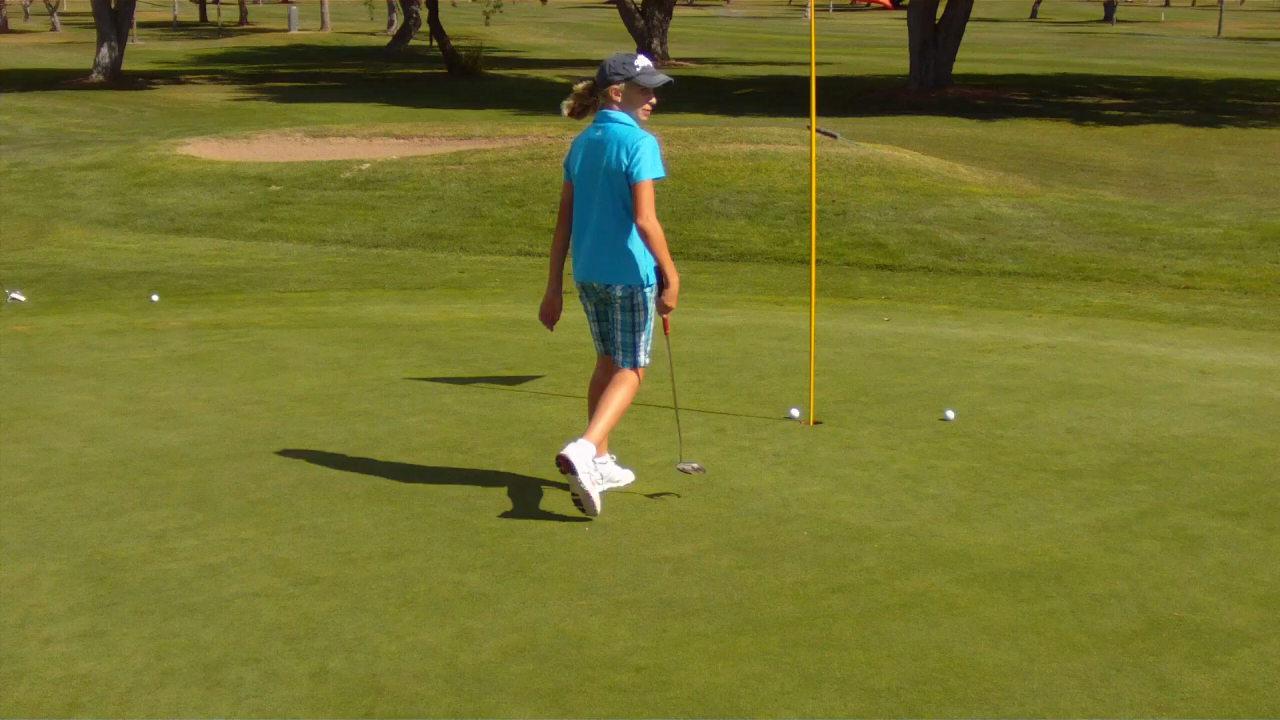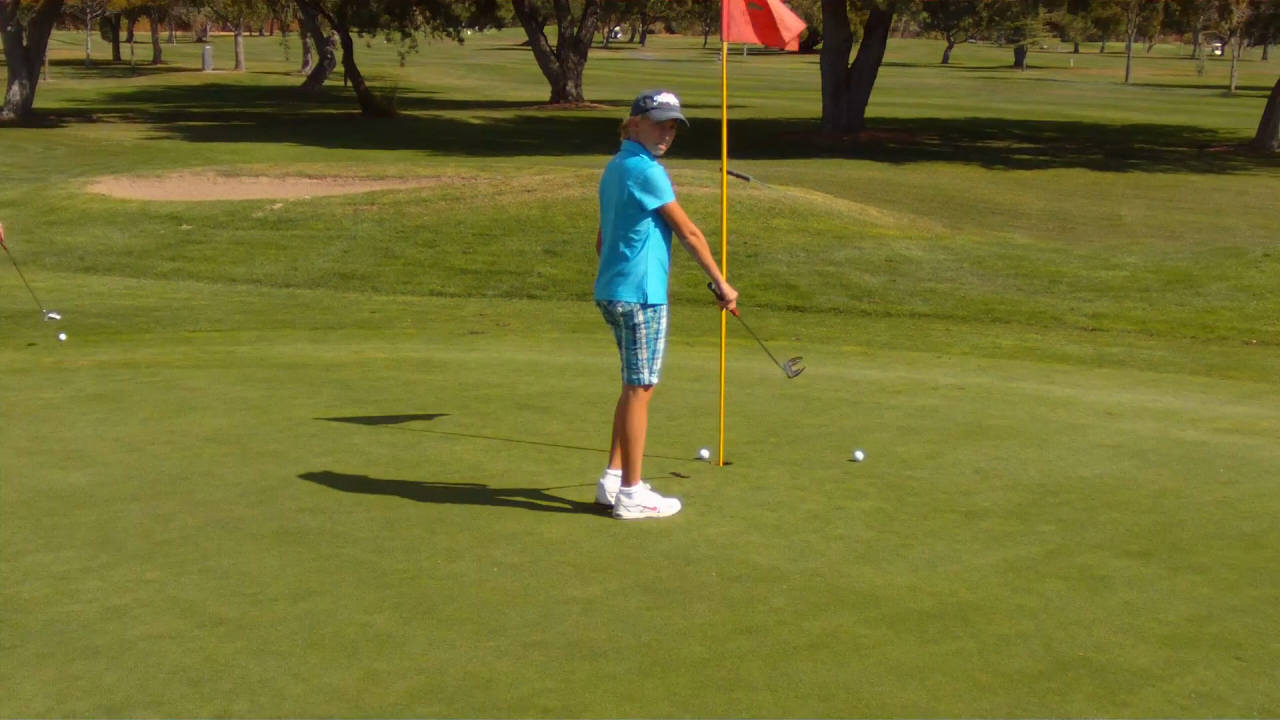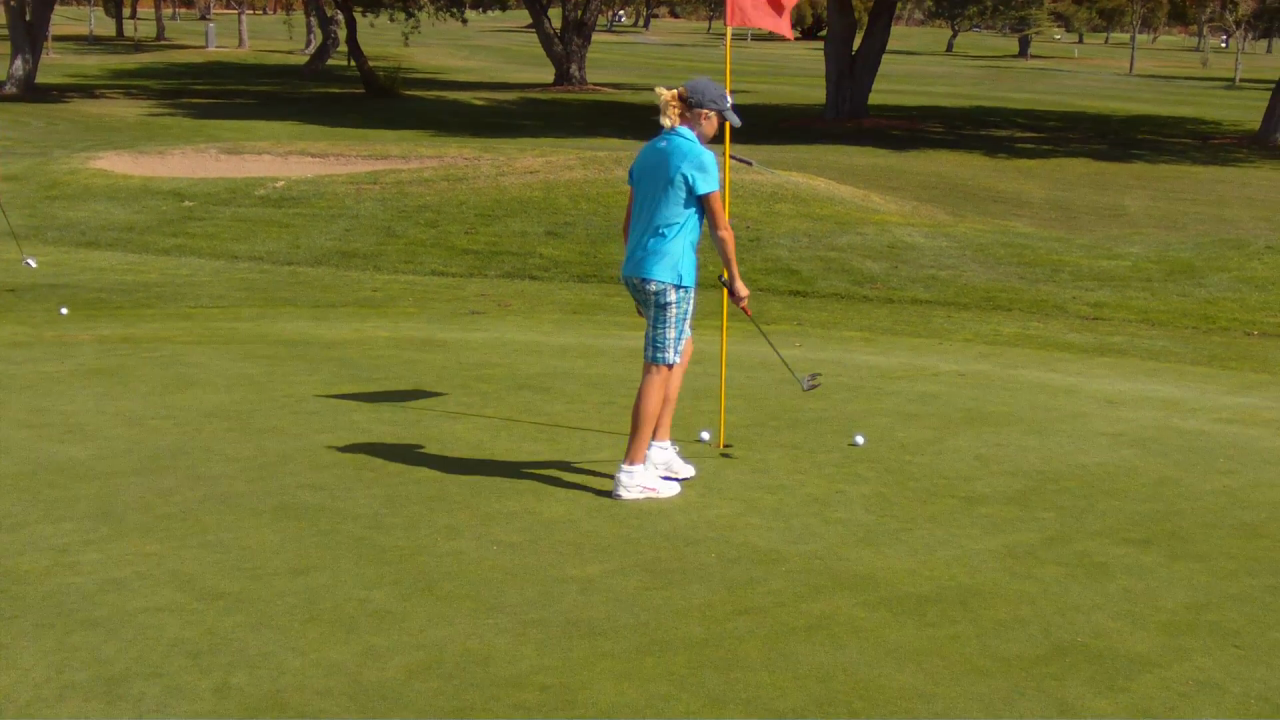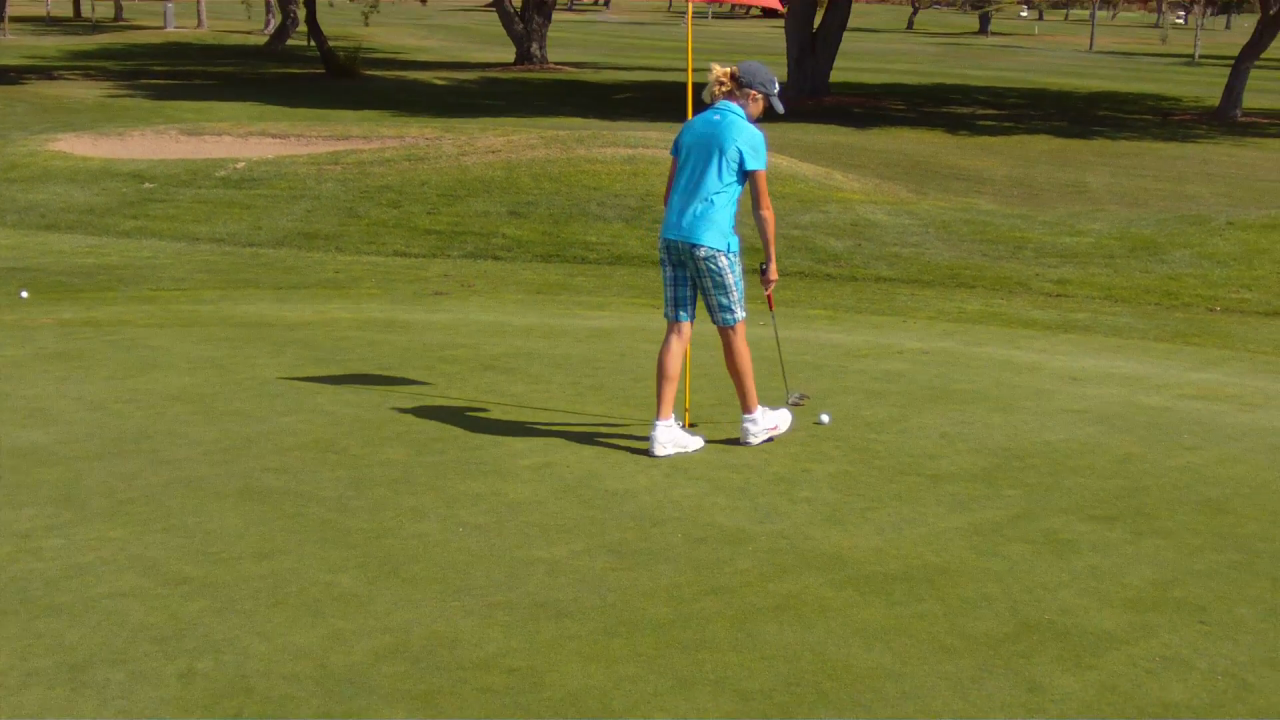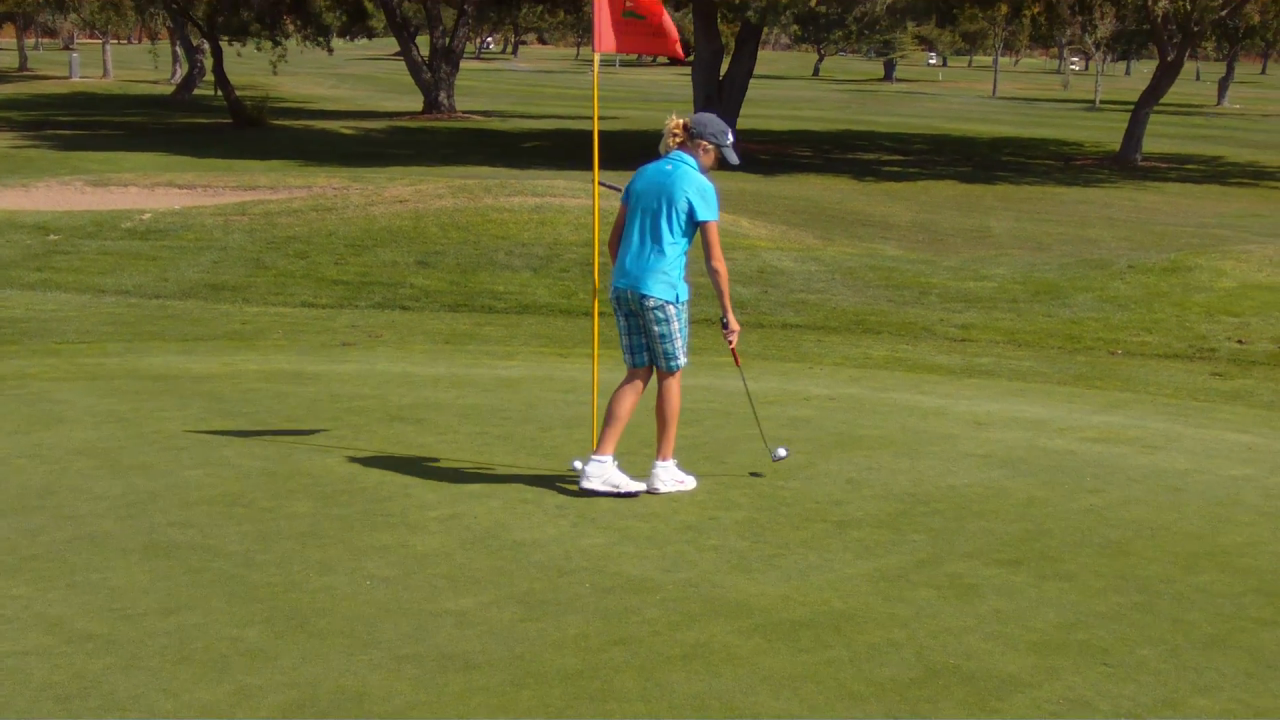
dt=1s
person 1, frame 1
left shoulder: (582, 142)
right shoulder: (641, 142)
left elbow: (564, 222)
right elbow: (646, 221)
left wrist: (554, 286)
right wrist: (670, 276)
left hip: (589, 272)
right hip: (628, 272)
left knee: (609, 360)
right knee: (629, 371)
left ankle: (600, 464)
right ankle: (584, 450)
person 1, frame 2
left shoulder: (615, 167)
right shoulder: (645, 170)
right elbow: (689, 233)
right wrist: (721, 283)
left hip: (612, 291)
right hip: (641, 294)
left knee: (638, 385)
right knee: (639, 389)
left ankle: (613, 478)
right ankle: (631, 493)
person 1, frame 3
left shoulder: (649, 152)
right shoulder: (698, 158)
left elbow: (628, 222)
right elbow: (720, 227)
right wrist: (735, 277)
left hip: (637, 271)
right hip: (669, 274)
left knee: (681, 352)
right knee: (659, 368)
left ankle: (658, 449)
right ankle: (632, 472)
person 1, frame 4
left shoulder: (692, 126)
right shoulder: (748, 135)
right elbow: (762, 206)
right wrist: (771, 260)
left hip: (672, 237)
right hip: (712, 241)
left knee: (678, 329)
right knee: (733, 330)
left ankle: (664, 427)
right ankle: (754, 418)
person 1, frame 5
left shoulder: (643, 175)
right shoulder: (700, 186)
left elbow: (615, 239)
right elbow: (714, 259)
right wrist: (728, 313)
left hip: (624, 287)
right hip: (663, 291)
left knee: (638, 375)
right knee: (671, 375)
left ankle: (599, 465)
right ankle: (664, 469)
